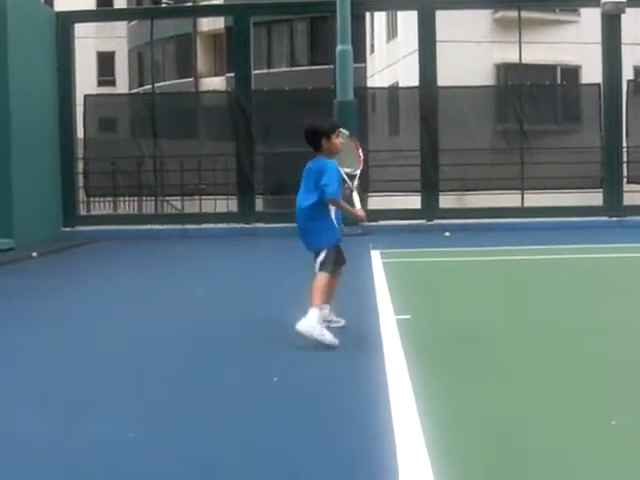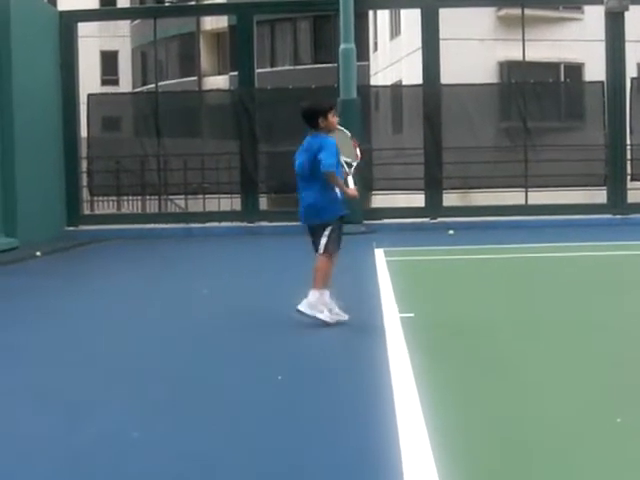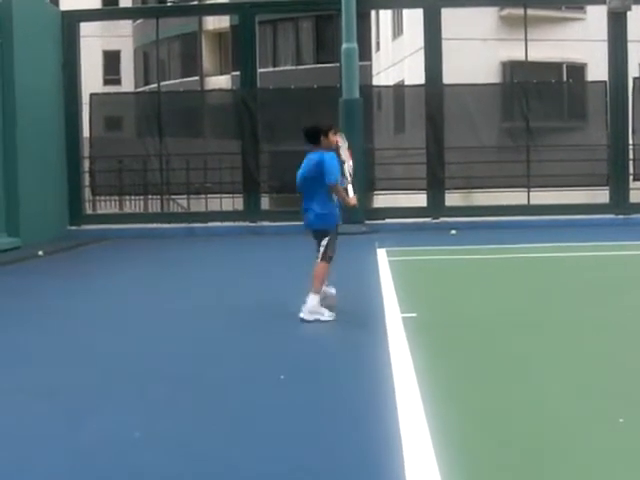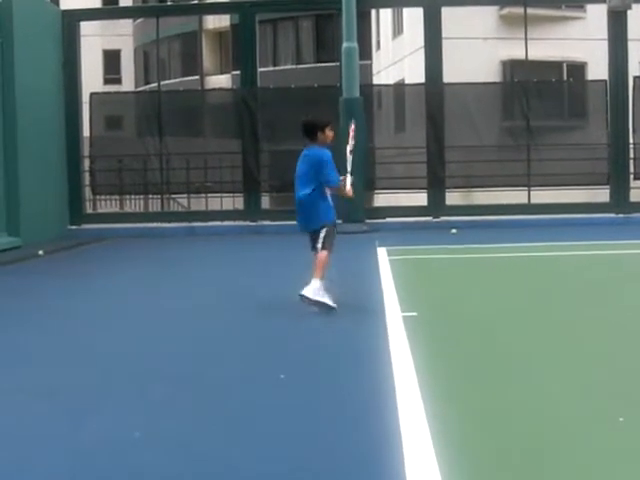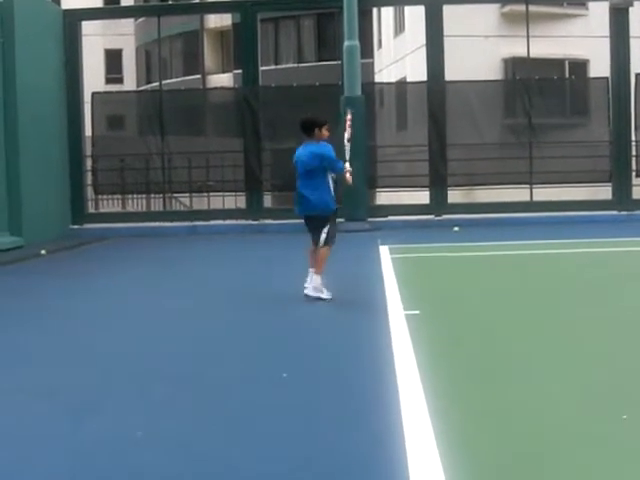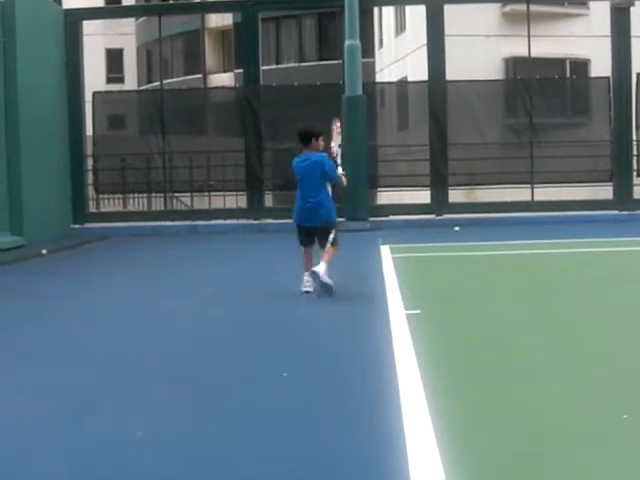
dt=0.2s
person 1, frame 1
left shoulder: (313, 166)
right shoulder: (328, 167)
right elbow: (332, 198)
right wrist: (354, 212)
left hip: (315, 225)
right hip: (322, 228)
left knee: (336, 265)
right knee: (325, 269)
left ankle: (323, 312)
right ankle: (312, 320)
person 1, frame 2
left shoulder: (307, 144)
right shoulder: (327, 142)
left elbow: (302, 171)
right elbow: (328, 171)
right wrist: (346, 190)
left hip: (312, 205)
right hip: (326, 206)
left knee: (329, 250)
right knee: (326, 251)
left ankle: (323, 300)
right ankle: (313, 300)
person 1, frame 3
left shoulder: (308, 160)
right shoulder: (329, 157)
left elbow: (301, 184)
right elbow: (332, 183)
right wrist: (346, 199)
left hip: (312, 214)
right hip: (325, 215)
left knee: (325, 254)
right knee: (324, 257)
left ankle: (321, 287)
right ankle: (312, 305)
person 1, frame 4
left shoulder: (305, 155)
right shoulder: (323, 154)
right elbow: (331, 184)
left wrist: (338, 180)
right wrist: (345, 191)
left hip: (306, 210)
right hip: (321, 210)
left knee: (319, 247)
right knee: (324, 248)
left ankle: (316, 286)
right ankle: (314, 288)
person 1, frame 5
left shoulder: (299, 153)
right shoulder: (324, 149)
right elbow: (338, 170)
left wrist: (341, 172)
right wrist: (346, 175)
left hip: (306, 204)
right hip: (323, 203)
left knee: (317, 241)
right knee: (325, 243)
left ankle: (311, 280)
right ankle: (315, 284)
person 1, frame 6
left shoulder: (296, 162)
right shoulder: (322, 159)
right elbow: (336, 180)
left wrist: (335, 175)
right wrist: (341, 177)
left hip: (302, 212)
right hip: (323, 212)
left knee: (307, 245)
right knee: (331, 244)
left ankle: (307, 281)
right ankle: (321, 269)
